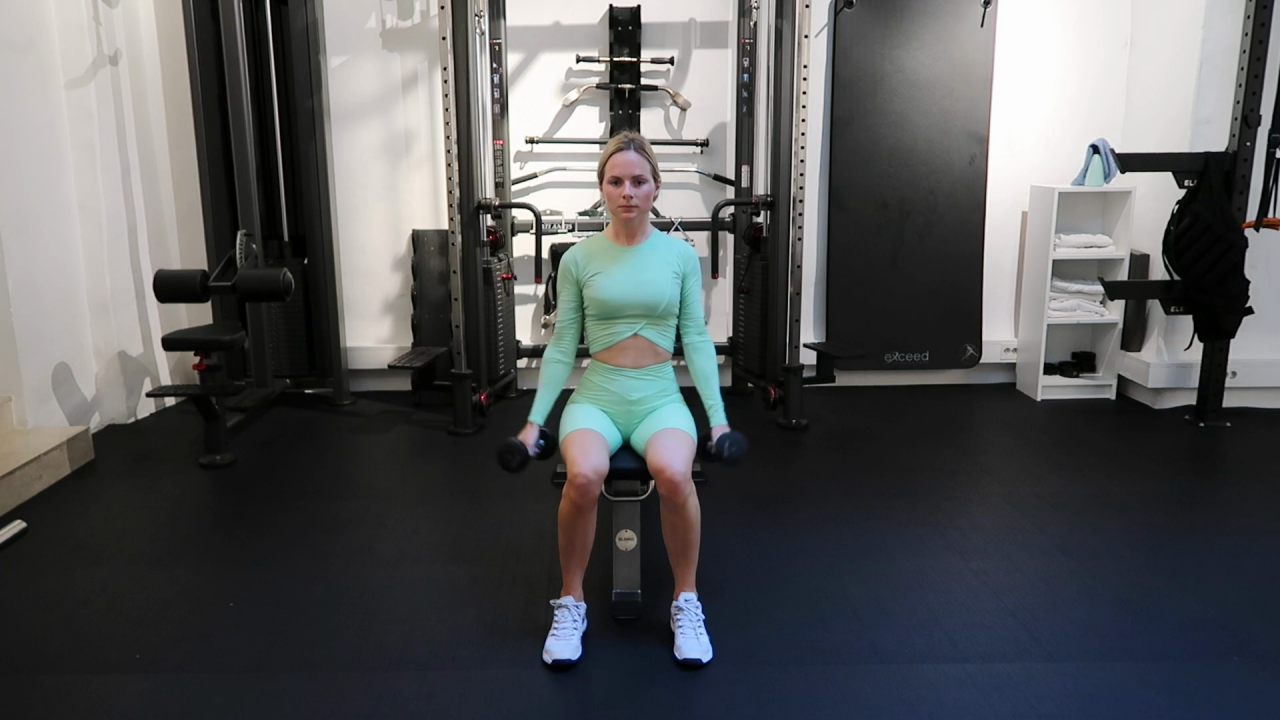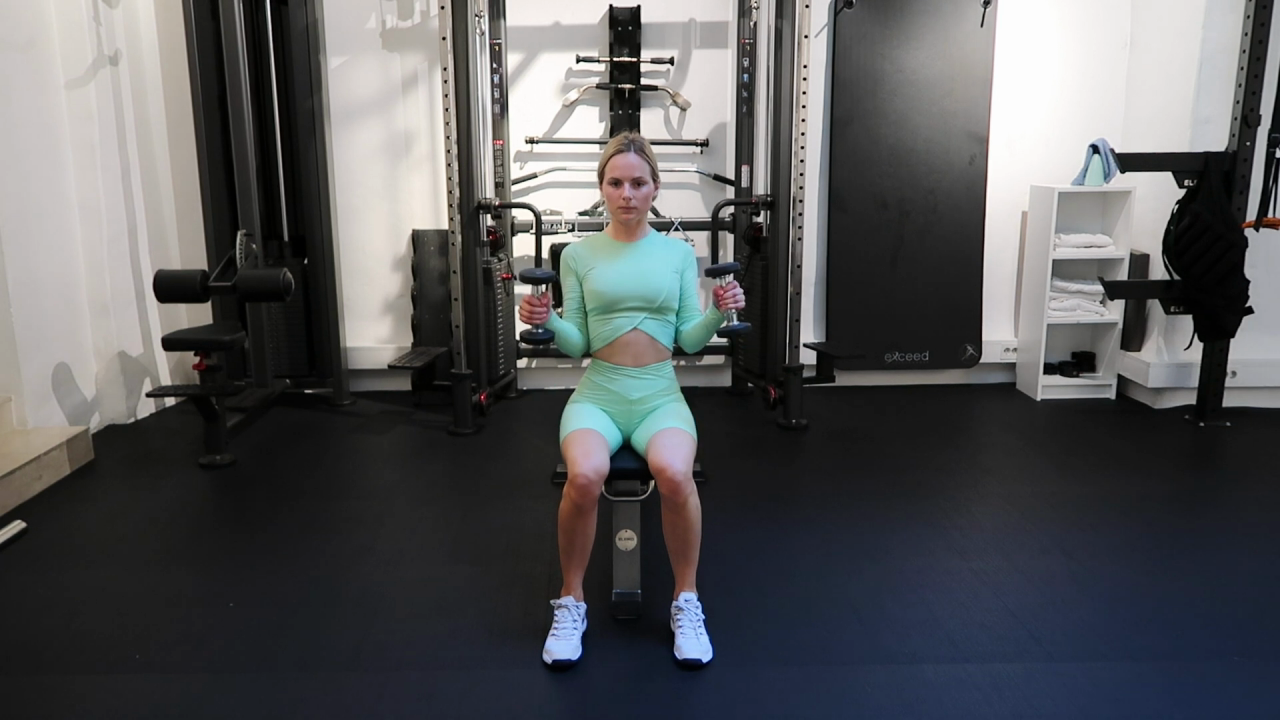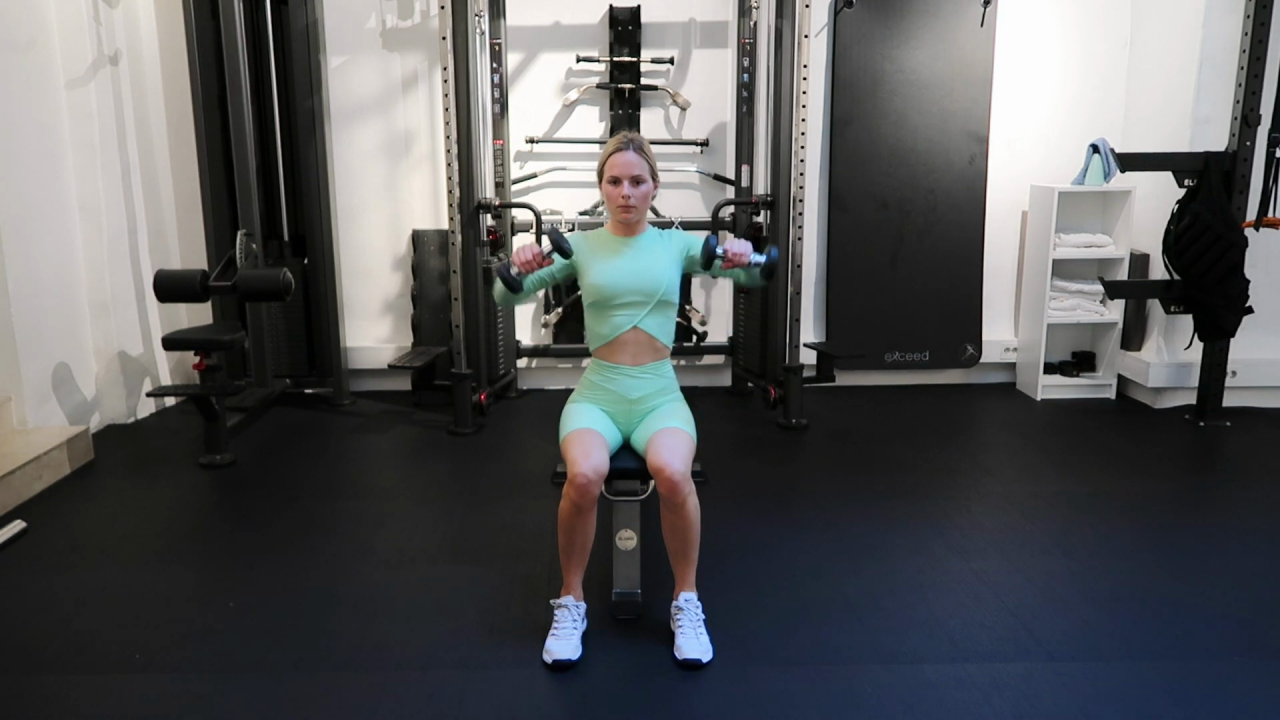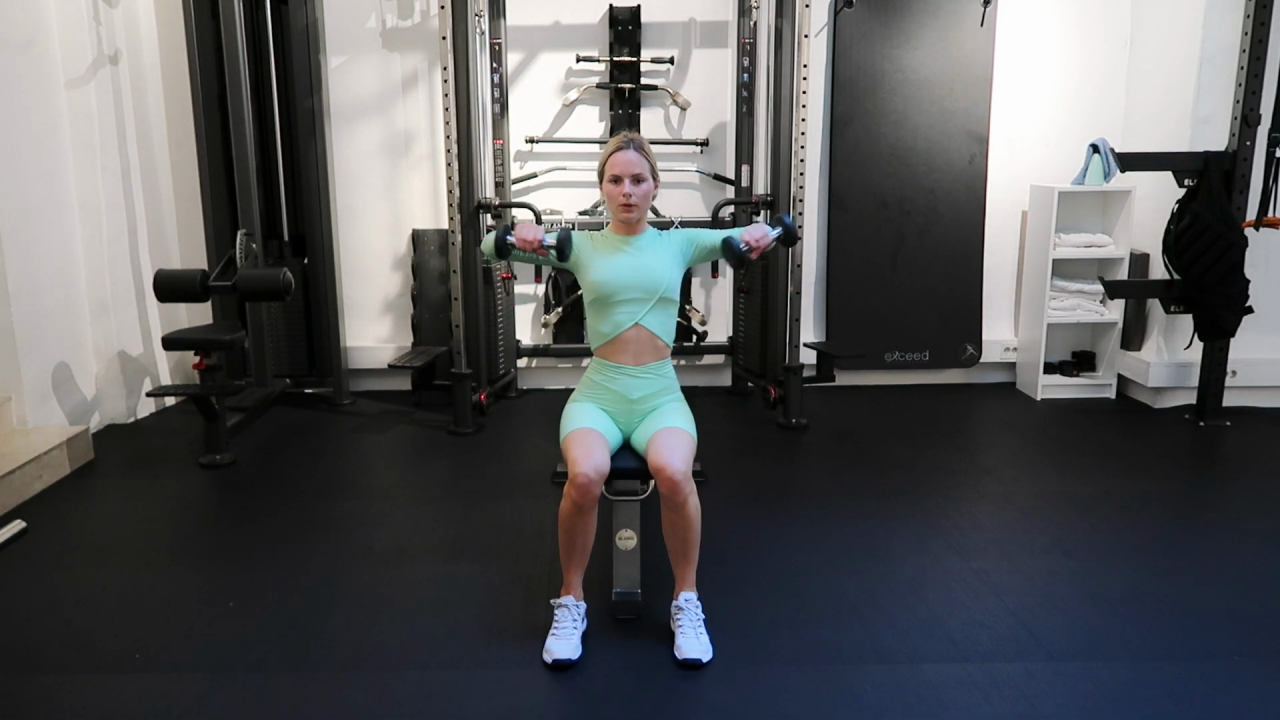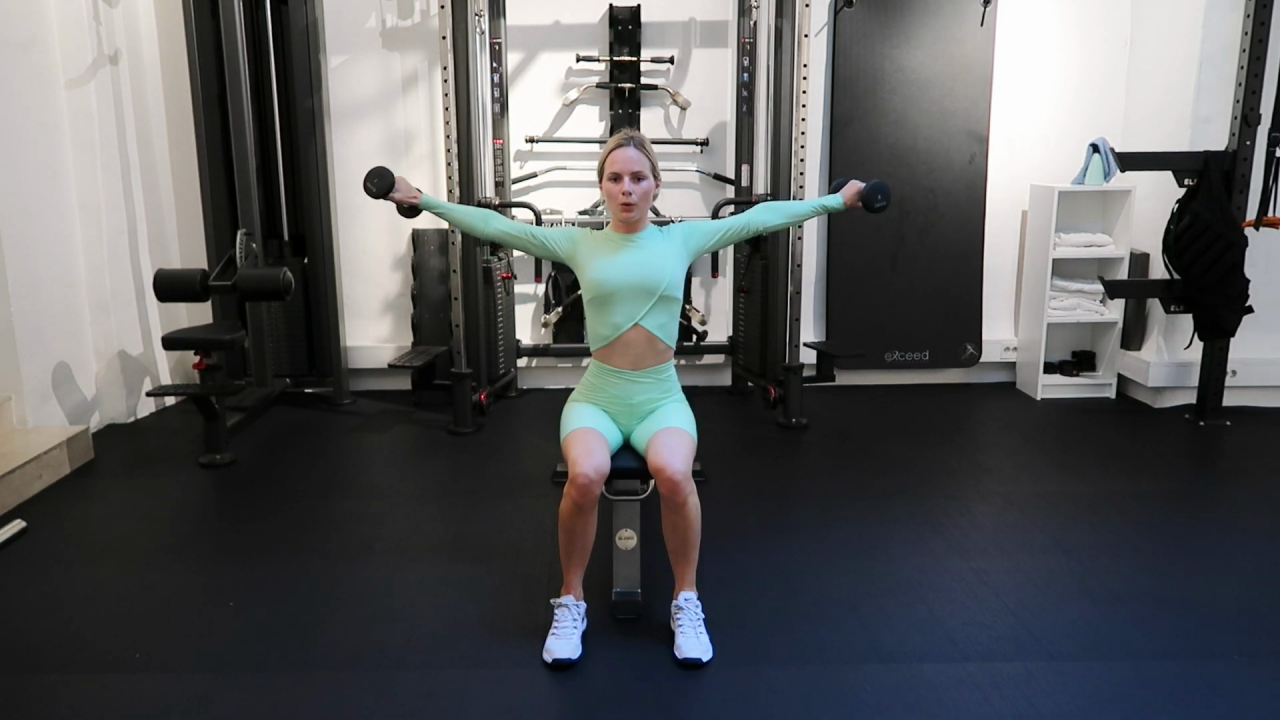
dt=0.5s
person 1, frame 1
left shoulder: (681, 255)
right shoulder: (578, 258)
left elbow: (697, 339)
right elbow: (563, 344)
left wrist: (716, 415)
right wrist: (537, 419)
left hip: (661, 396)
right hip: (596, 395)
left knee: (674, 475)
right knee: (583, 477)
left ankle: (686, 602)
right ankle: (571, 604)
person 1, frame 2
left shoulder: (678, 252)
right shoulder: (577, 255)
left elbow: (690, 339)
right elbow: (575, 344)
left wrist: (718, 314)
right wrist: (544, 322)
left hip: (660, 395)
right hip: (596, 395)
left knee: (674, 475)
right knee: (584, 477)
left ankle: (686, 602)
right ankle: (570, 604)
person 1, frame 3
left shoulder: (678, 243)
right shoulder: (579, 245)
left elbow: (751, 283)
right elbow: (505, 296)
left wrist: (743, 261)
right wrist: (520, 268)
left hip: (659, 393)
right hip: (597, 393)
left knee: (672, 475)
right knee: (583, 477)
left ankle: (686, 602)
right ankle: (570, 602)
person 1, frame 4
left shoulder: (678, 243)
right shoulder: (582, 245)
left elbow: (742, 235)
right elbow: (499, 250)
left wrist: (759, 229)
right wrist: (518, 234)
left hip: (660, 392)
right hip: (597, 393)
left knee: (674, 474)
right knee: (586, 476)
left ankle: (686, 601)
right ankle: (570, 602)
person 1, frame 5
left shoulder: (683, 238)
right shoulder: (578, 243)
left elbow: (760, 218)
right elbow: (496, 225)
left wrist: (835, 200)
right wrist: (423, 200)
left hip: (661, 396)
right hip: (596, 396)
left knee: (674, 474)
right knee: (585, 477)
left ankle: (686, 601)
right ankle: (570, 602)
